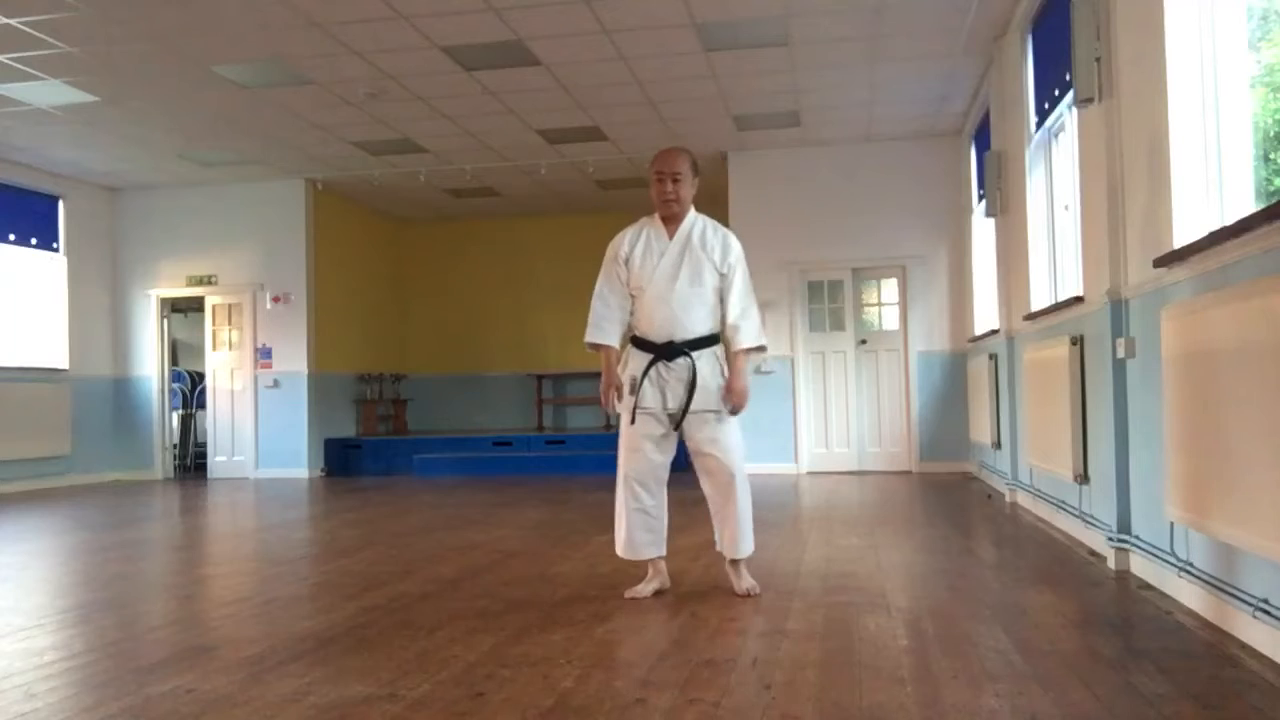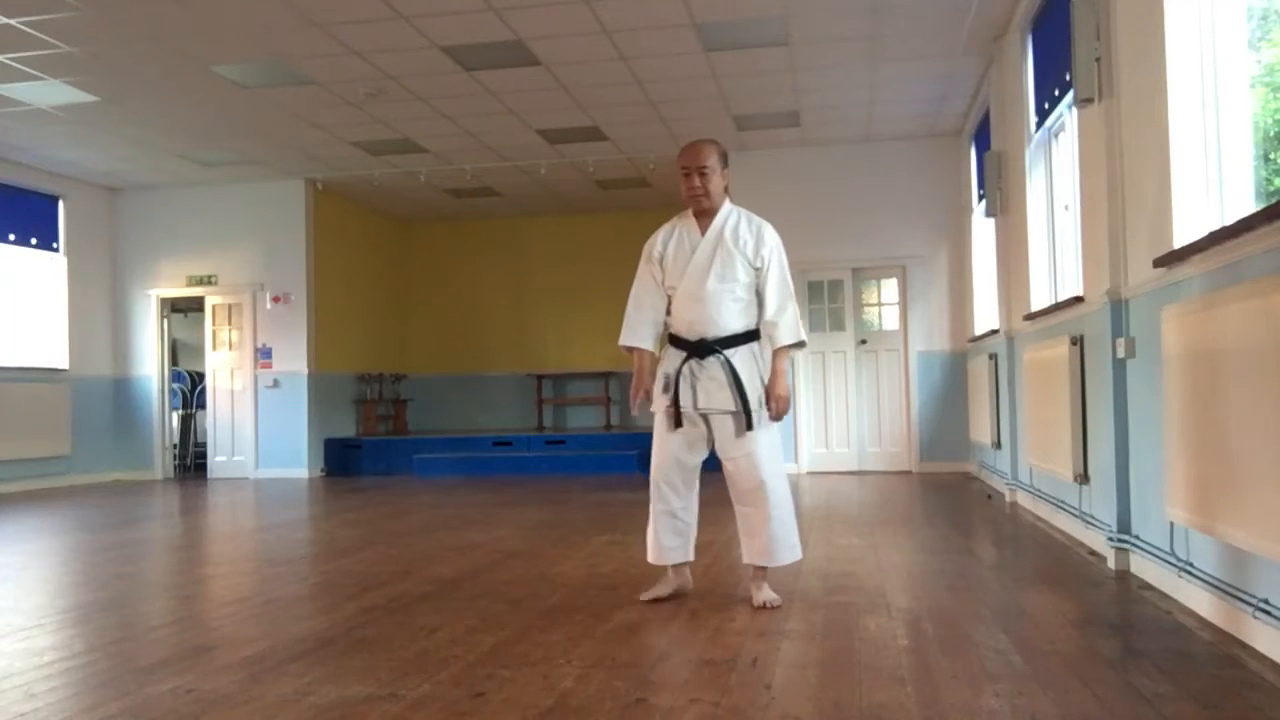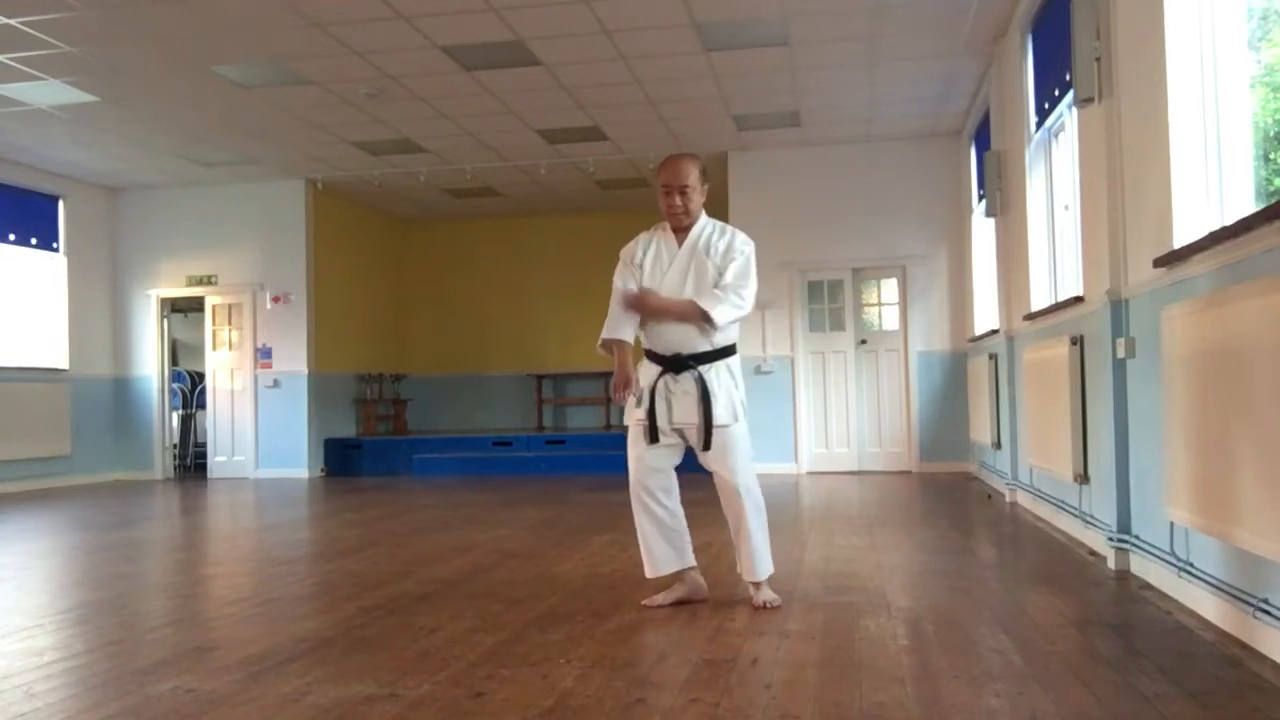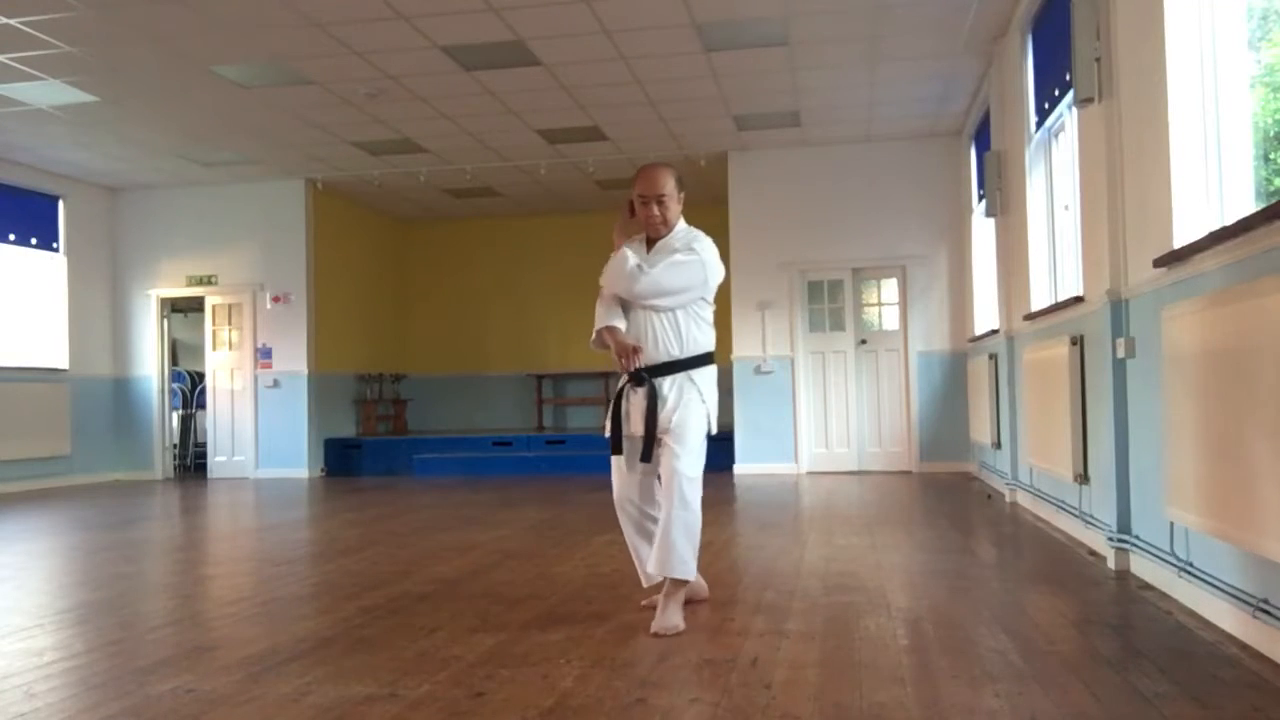
dt=0.7s
person 1, frame 1
left shoulder: (720, 241)
right shoulder: (628, 243)
left elbow: (739, 309)
right elbow: (610, 309)
left wrist: (737, 372)
right wrist: (610, 369)
left hip: (701, 367)
right hip: (643, 369)
left knee: (725, 467)
right knee: (640, 473)
left ankle: (736, 563)
right ankle: (656, 569)
person 1, frame 2
left shoulder: (756, 232)
right shoulder: (664, 240)
left elbow: (778, 306)
right elbow: (646, 309)
left wrist: (780, 372)
right wrist: (642, 369)
left hip: (739, 366)
right hip: (680, 368)
left knee: (756, 473)
right knee: (670, 474)
left ankle: (759, 576)
right ankle: (677, 571)
person 1, frame 3
left shoulder: (732, 243)
right shoulder: (639, 249)
left elbow: (734, 302)
right elbow: (622, 308)
left wrist: (664, 305)
right wrist: (622, 360)
left hip: (713, 379)
right hip: (655, 380)
left knee: (736, 480)
right knee: (648, 480)
left ankle: (757, 578)
right ankle: (687, 577)
person 1, frame 4
left shoulder: (697, 251)
right shoulder: (632, 256)
left elbow: (631, 284)
right elbow: (609, 303)
left wrist: (620, 241)
right wrist: (615, 338)
left hip: (685, 385)
right hip: (636, 387)
left knee: (679, 479)
right knee: (631, 491)
left ankle: (672, 592)
right ankle: (685, 579)
